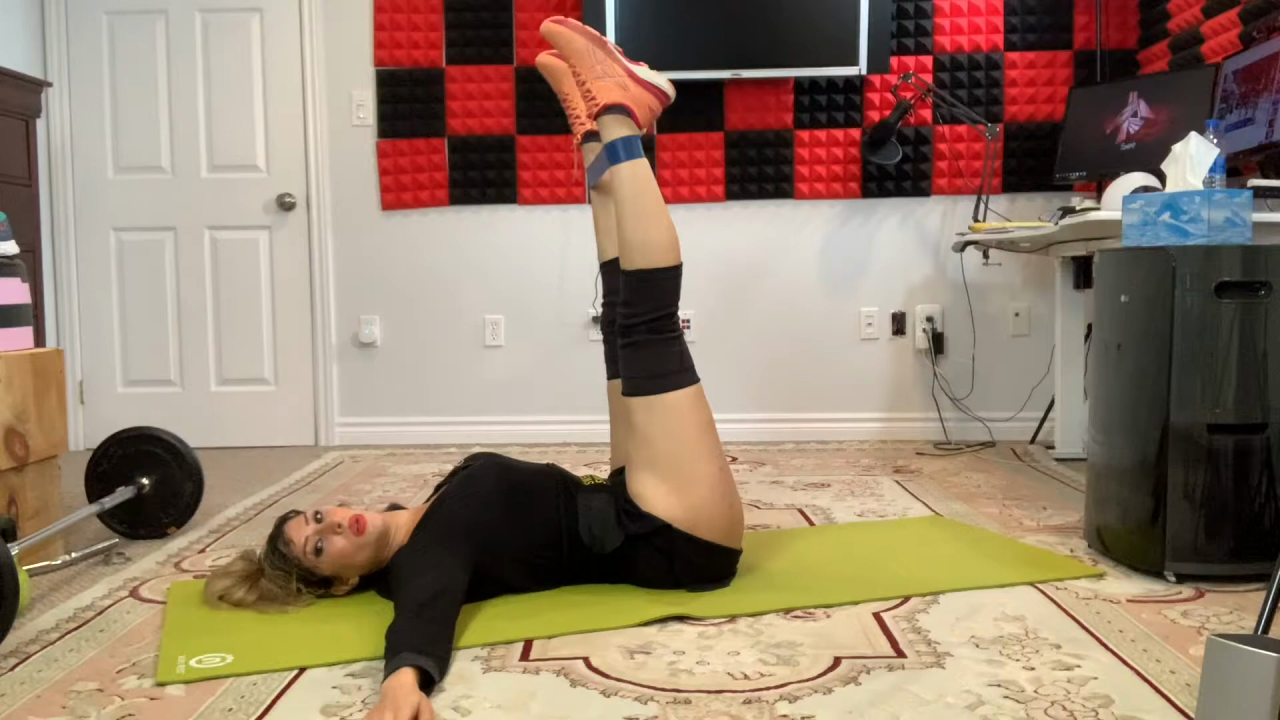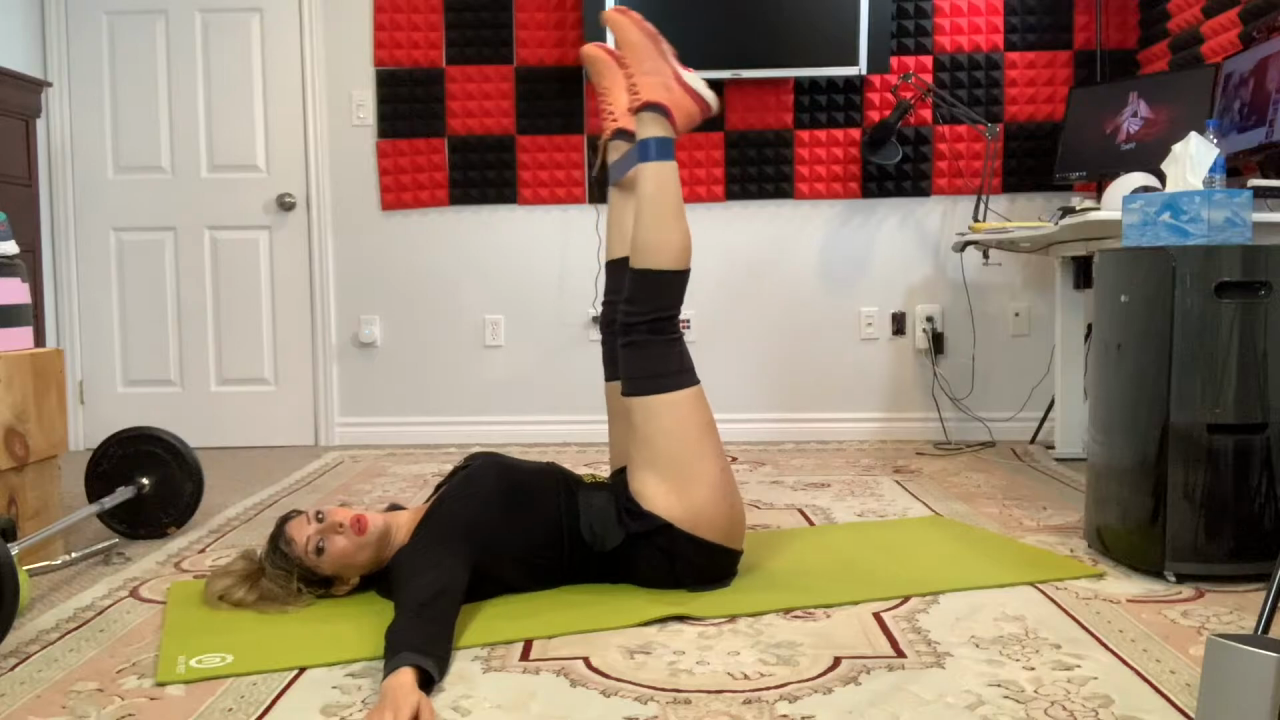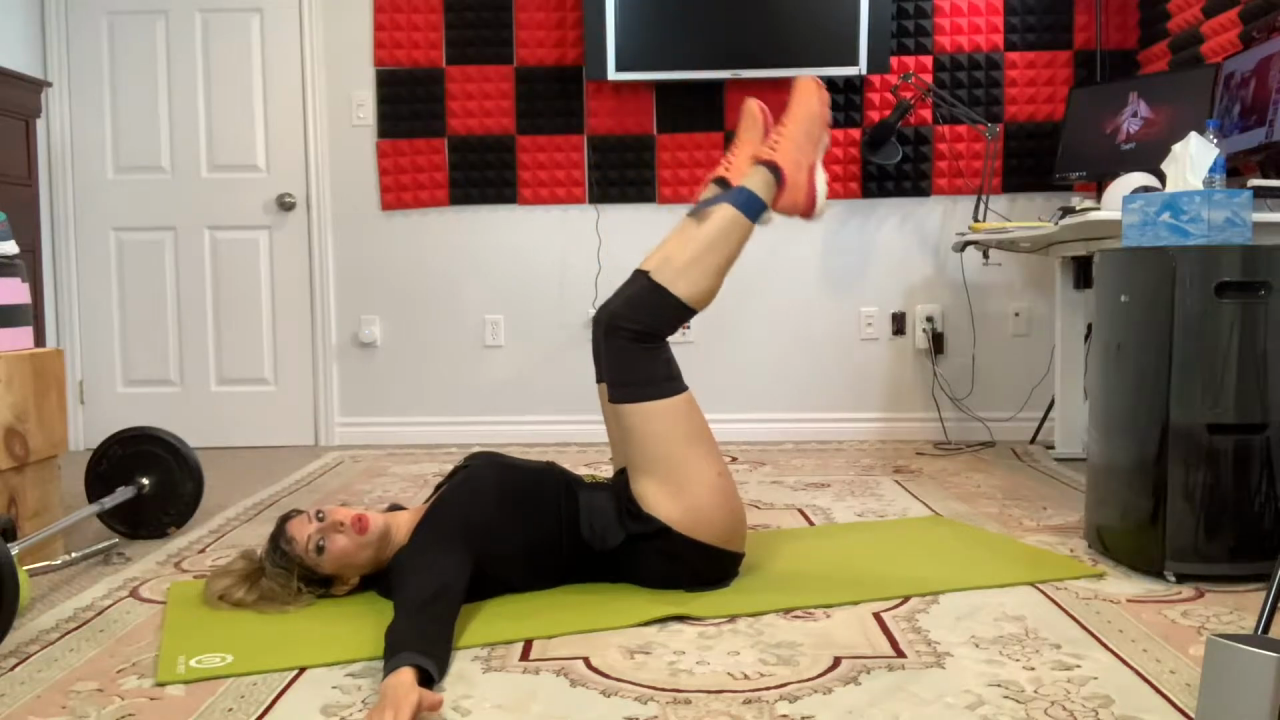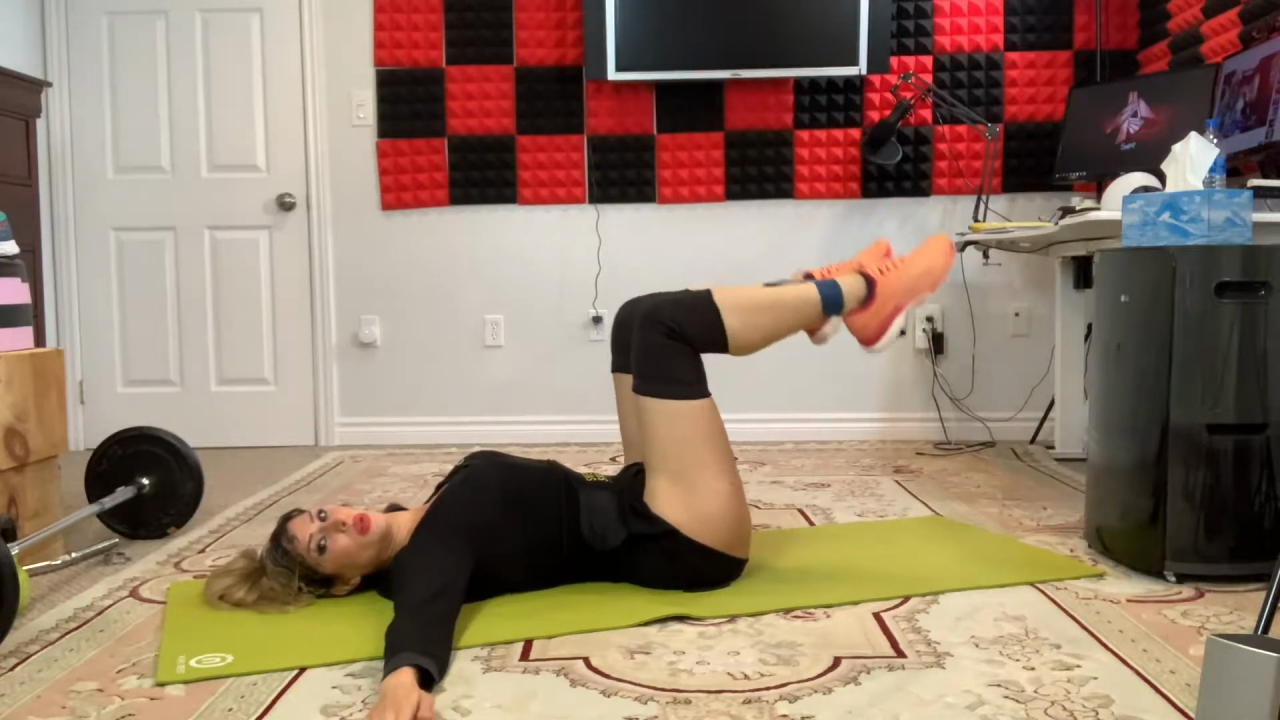
dt=0.4s
person 1, frame 1
left shoulder: (422, 521)
right shoulder: (418, 564)
right elbow: (425, 615)
left hip: (634, 521)
right hip: (679, 544)
right knee: (645, 324)
left ankle: (600, 130)
right ankle: (614, 120)
person 1, frame 2
left shoulder: (416, 521)
right shoulder: (418, 564)
right elbow: (424, 614)
left hip: (631, 518)
right hip: (681, 546)
right knee: (644, 322)
left ankle: (631, 132)
right ankle: (657, 116)
person 1, frame 3
left shoulder: (416, 520)
right shoulder: (415, 562)
right elbow: (424, 615)
left hip: (645, 528)
right hip: (683, 544)
left knee: (626, 330)
right knee: (624, 326)
left ankle: (741, 184)
right ankle: (768, 182)
person 1, frame 4
left shoulder: (418, 522)
right shoulder: (416, 564)
right elbow: (424, 616)
left hip: (634, 511)
right hip: (680, 543)
left knee: (643, 322)
right knee: (658, 324)
left ankle: (831, 294)
right ankle: (859, 294)
